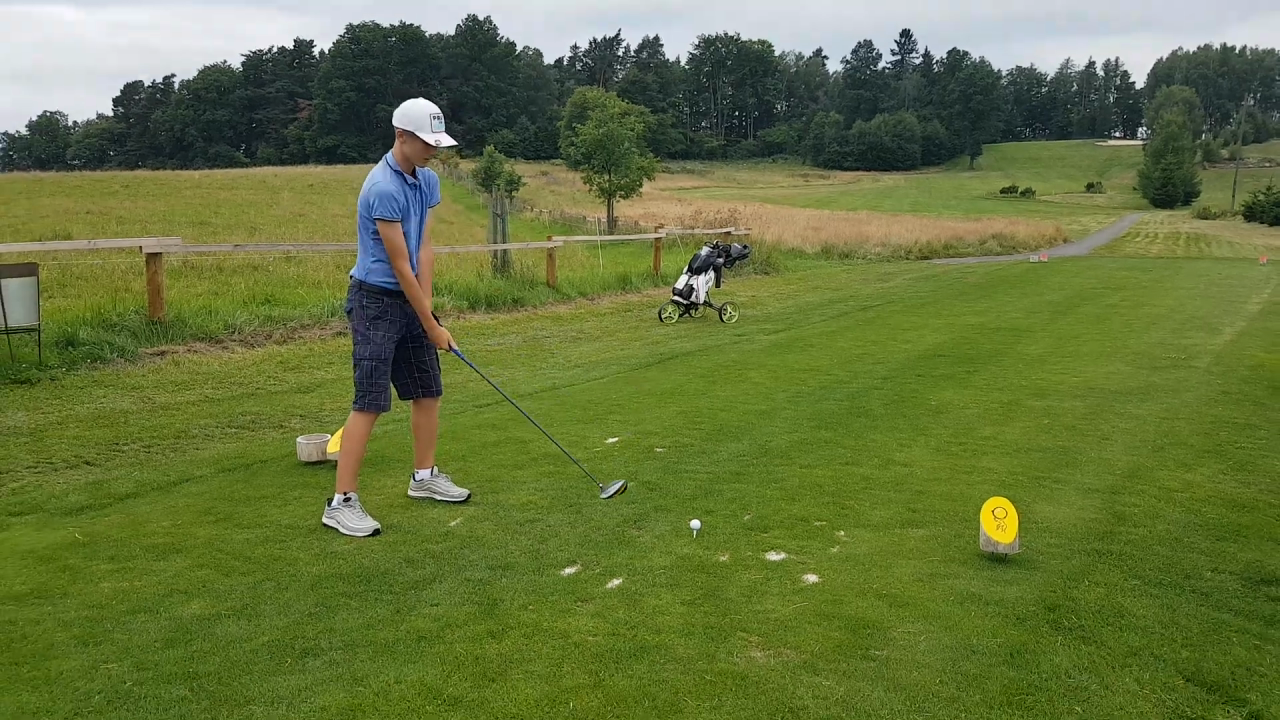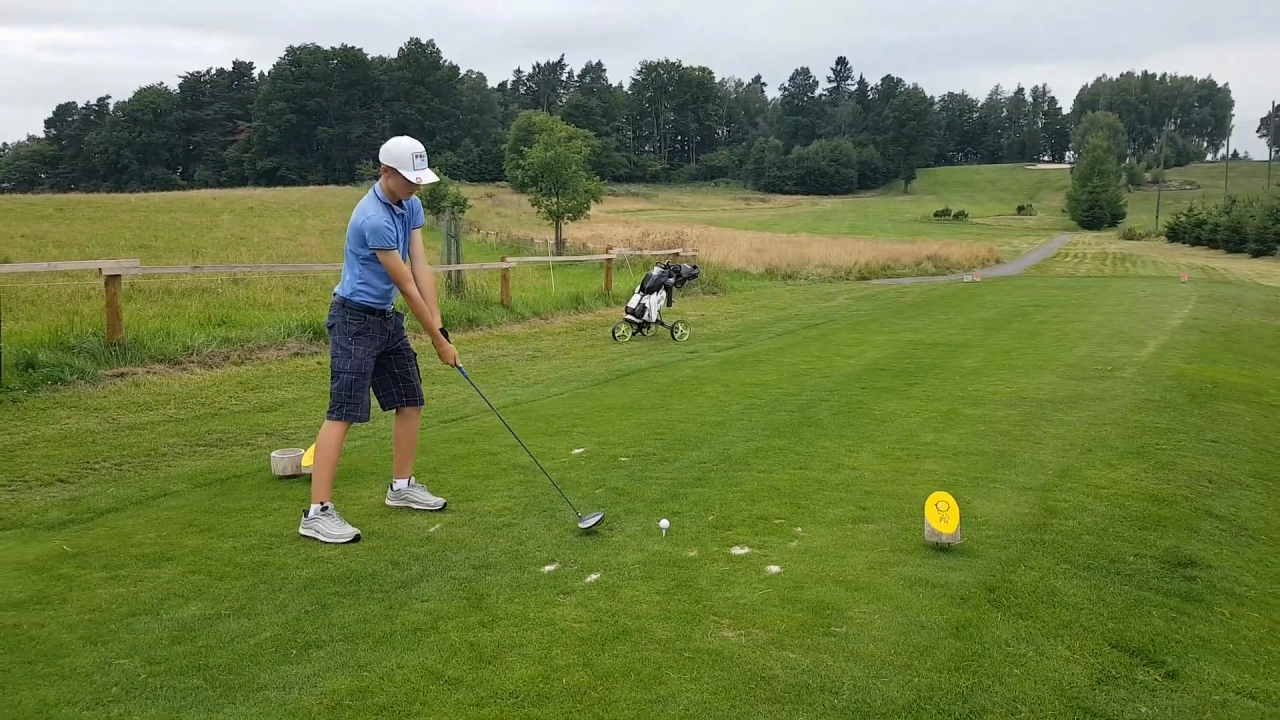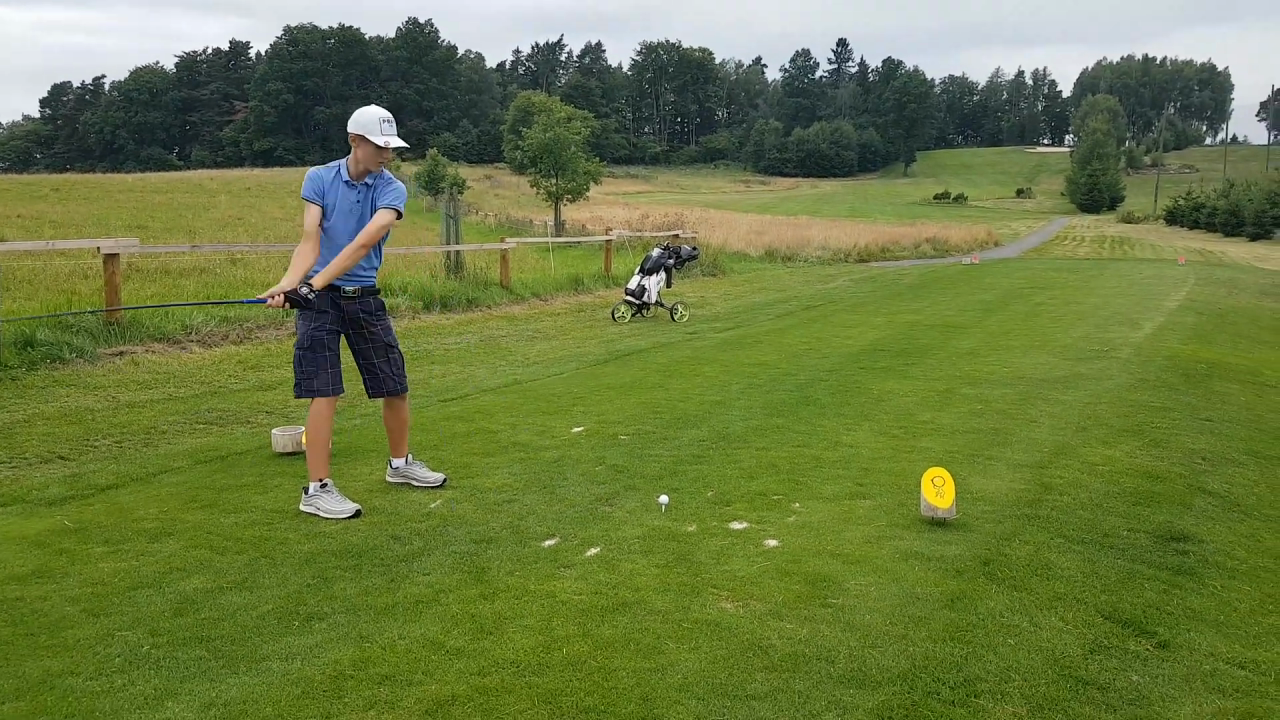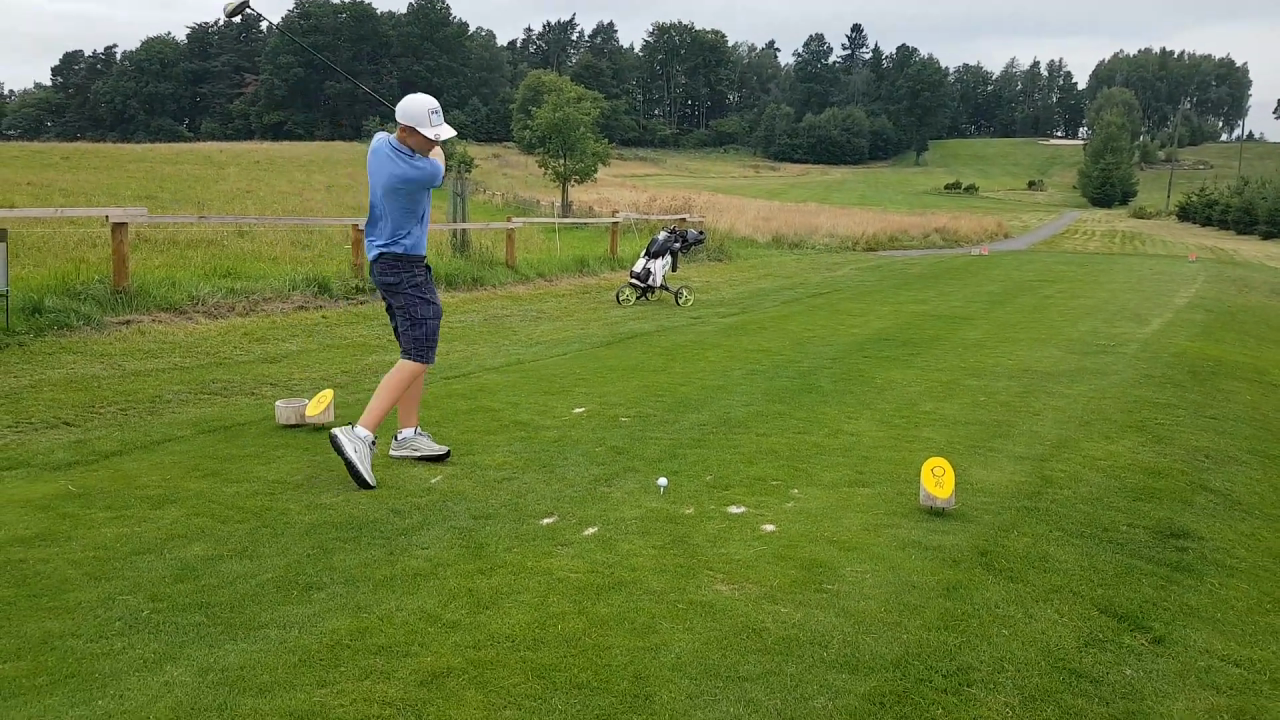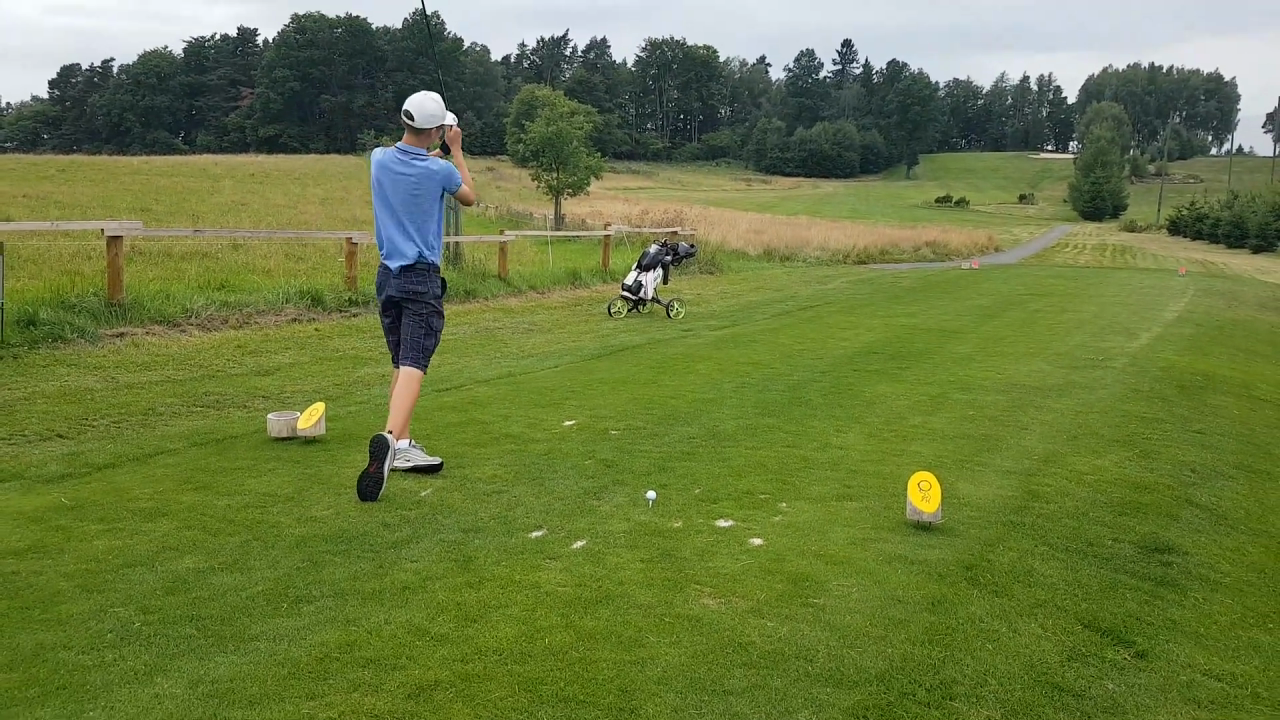
dt=1s
person 1, frame 1
left shoulder: (427, 181)
right shoulder: (383, 188)
left elbow: (423, 249)
right elbow: (400, 266)
left wrist: (429, 308)
right wrist: (431, 325)
left hip: (406, 301)
right hip: (375, 301)
left knee: (428, 392)
right knee: (370, 401)
left ankle: (424, 476)
right ankle: (341, 502)
person 1, frame 2
left shoulder: (412, 205)
right shoulder: (373, 219)
left elbow: (421, 268)
right elbow: (406, 286)
left wrist: (439, 325)
right wrist: (438, 342)
left hip: (387, 317)
right hip: (355, 319)
left knee: (410, 402)
right knee: (344, 412)
left ankle: (402, 486)
right ankle: (317, 512)
person 1, frame 3
left shoulder: (393, 190)
right shoulder: (319, 178)
left elbow: (362, 244)
right elbow: (309, 241)
left wrist: (313, 284)
right wrist: (288, 283)
left hip: (366, 297)
right hip: (319, 299)
left knee: (395, 388)
right knee: (325, 392)
left ankle: (401, 463)
right ankle: (317, 488)
person 1, frame 4
left shoulder: (381, 143)
right shoulder: (423, 170)
left wrist: (429, 145)
right wrist: (435, 150)
left hip: (389, 264)
right hip: (404, 268)
left knee: (418, 351)
right knee: (416, 357)
left ankle: (407, 435)
right ankle: (359, 433)
person 1, frame 5
left shoulder: (379, 159)
right shoulder: (439, 169)
right elbow: (469, 197)
left wrist: (429, 147)
right wrist: (456, 151)
left hip: (387, 276)
right hip: (422, 279)
left knee: (402, 363)
right knee: (412, 365)
left ankle: (402, 446)
right ankle: (390, 440)
